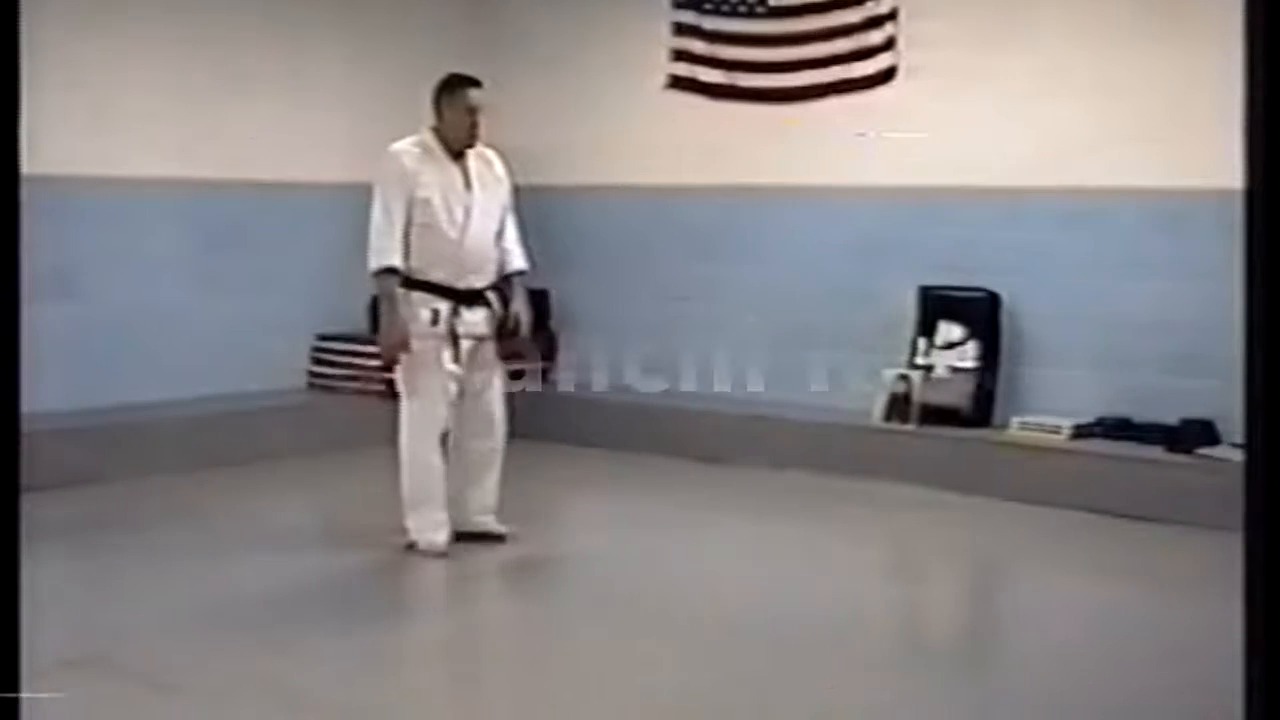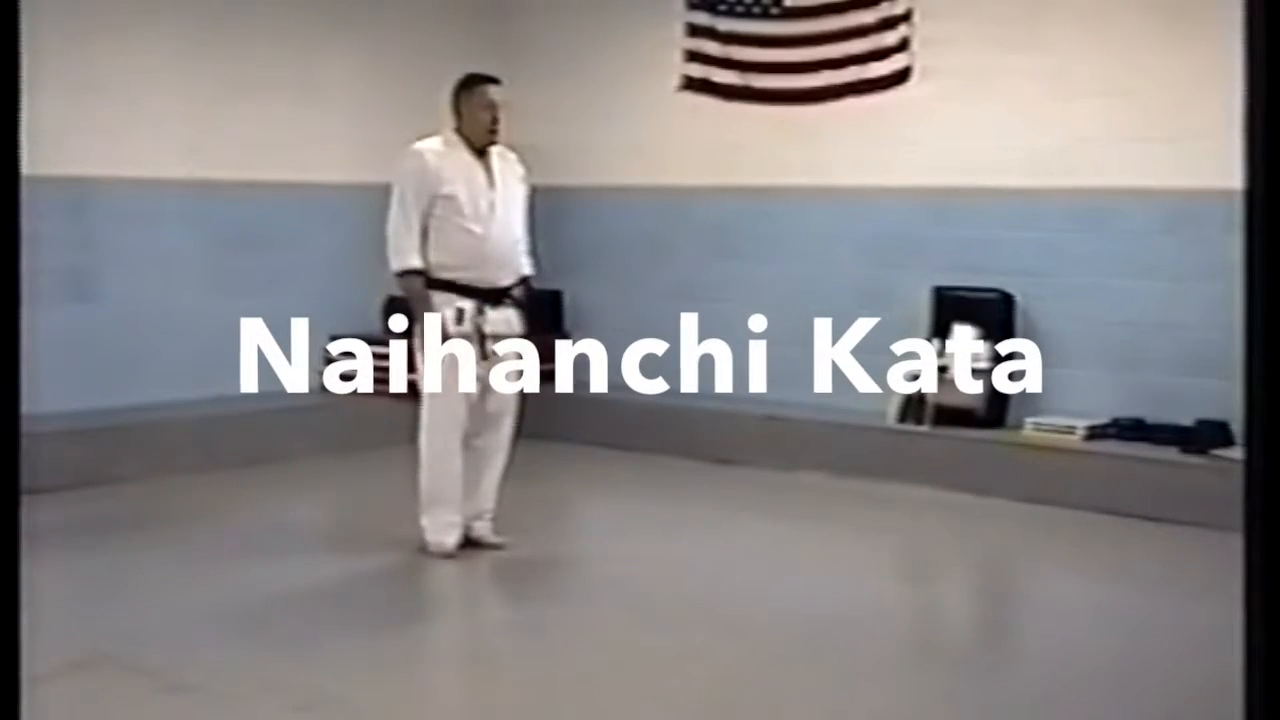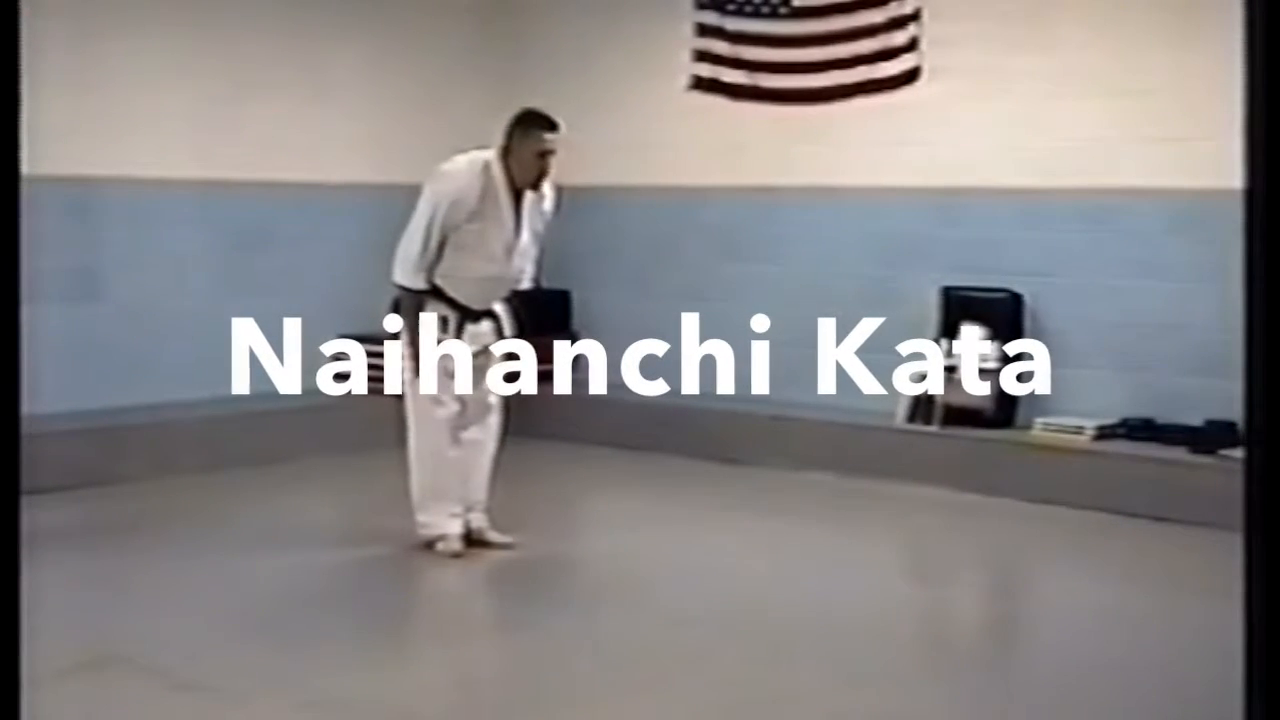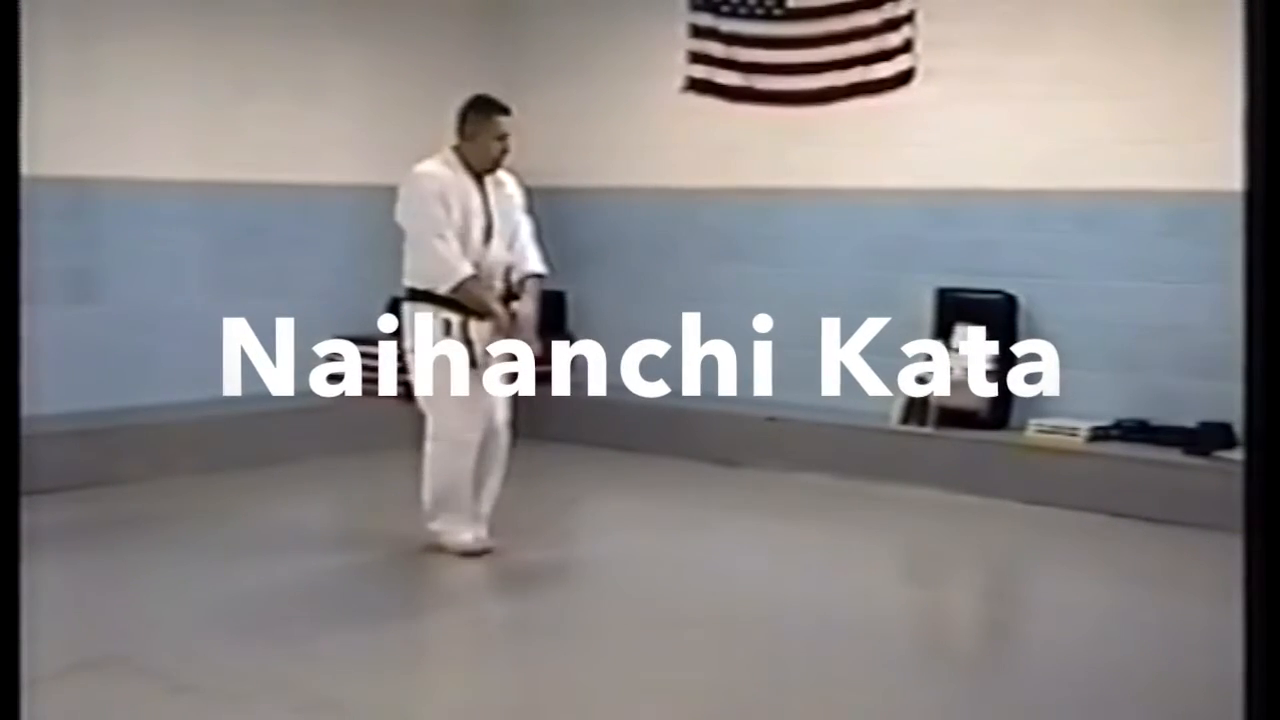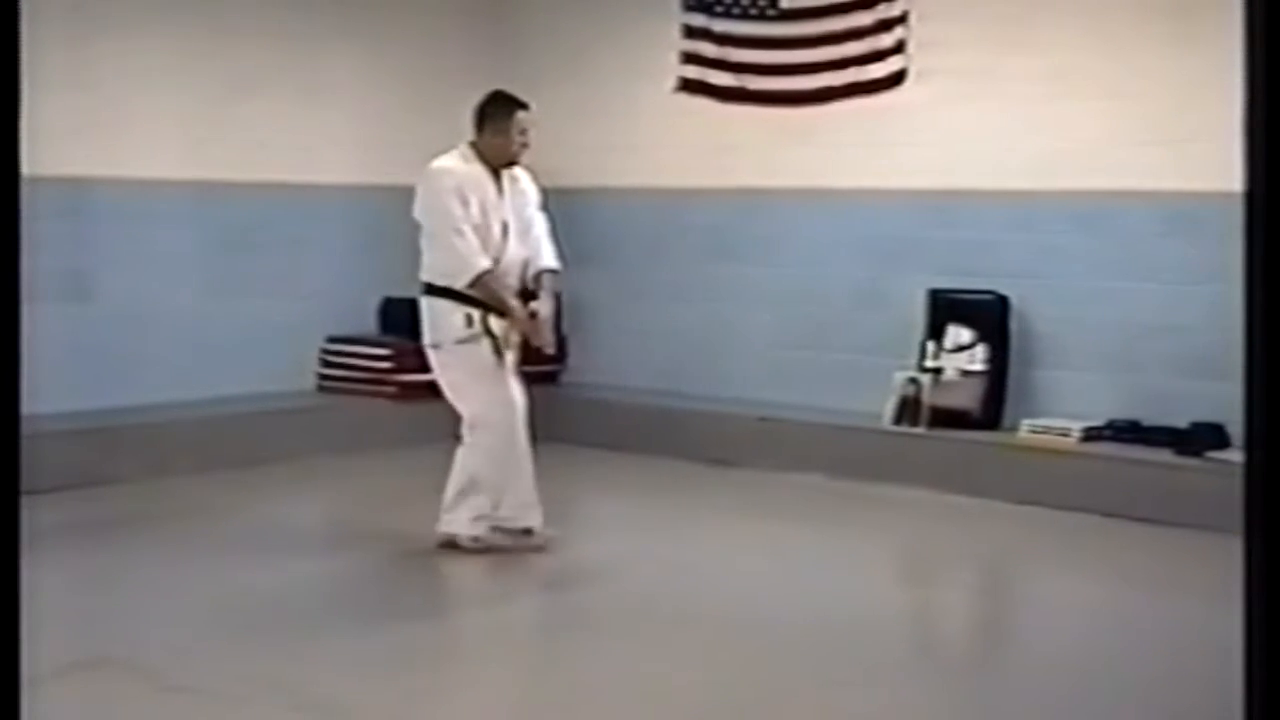
dt=1s
person 1, frame 1
left shoulder: (492, 165)
right shoulder: (404, 161)
left elbow: (506, 237)
right elbow: (386, 243)
left wrist: (517, 297)
right wrist: (390, 315)
left hip: (481, 312)
right hip: (426, 312)
left knee: (485, 421)
right knee: (425, 423)
left ankle: (475, 515)
right ankle: (426, 528)
person 1, frame 2
left shoulder: (511, 166)
right shoulder: (426, 160)
right elbow: (404, 243)
left wrist: (520, 307)
right wrist: (424, 315)
left hip: (501, 314)
right hip: (450, 312)
left knee: (494, 422)
right knee: (445, 422)
left ankle: (477, 520)
right ankle: (441, 529)
person 1, frame 3
left shoulder: (542, 195)
right shoulder: (459, 181)
right elbow: (413, 259)
left wrist: (509, 320)
right wrist: (416, 332)
left hip: (487, 317)
right hip: (436, 314)
left knee: (482, 417)
right knee: (436, 418)
left ankle: (473, 518)
right ankle: (440, 524)
person 1, frame 4
left shoulder: (506, 186)
right shoulder: (427, 182)
left elbow: (524, 250)
right elbow: (444, 265)
left wrist: (526, 302)
right wrist: (498, 312)
left hip: (488, 323)
right hip: (439, 322)
left knee: (493, 426)
right knee: (456, 426)
left ankle: (472, 522)
right ankle: (451, 527)
person 1, frame 5
left shoulder: (521, 182)
right shoulder: (445, 177)
left elbow: (537, 244)
right elbow: (462, 258)
left wrist: (544, 299)
right wrist: (514, 307)
left hip: (497, 317)
right hip: (458, 315)
left knee: (487, 421)
right knee: (501, 416)
left ankle: (461, 525)
right ankle: (514, 521)
